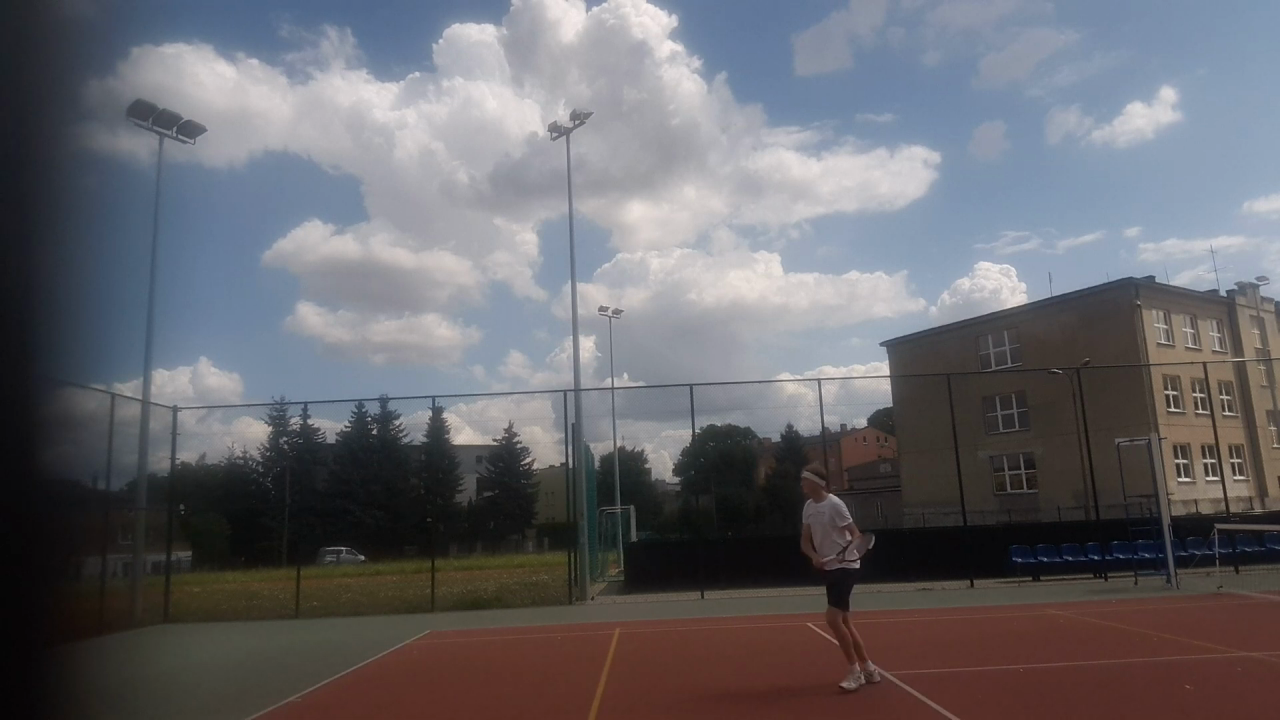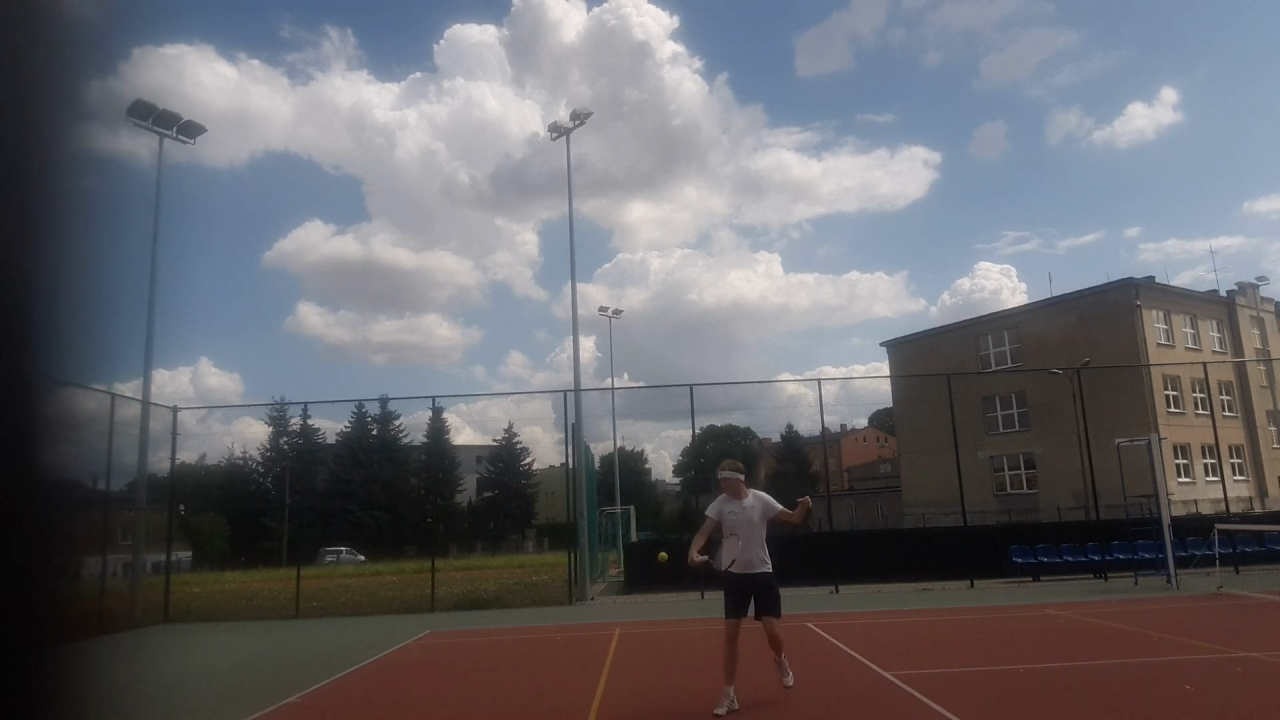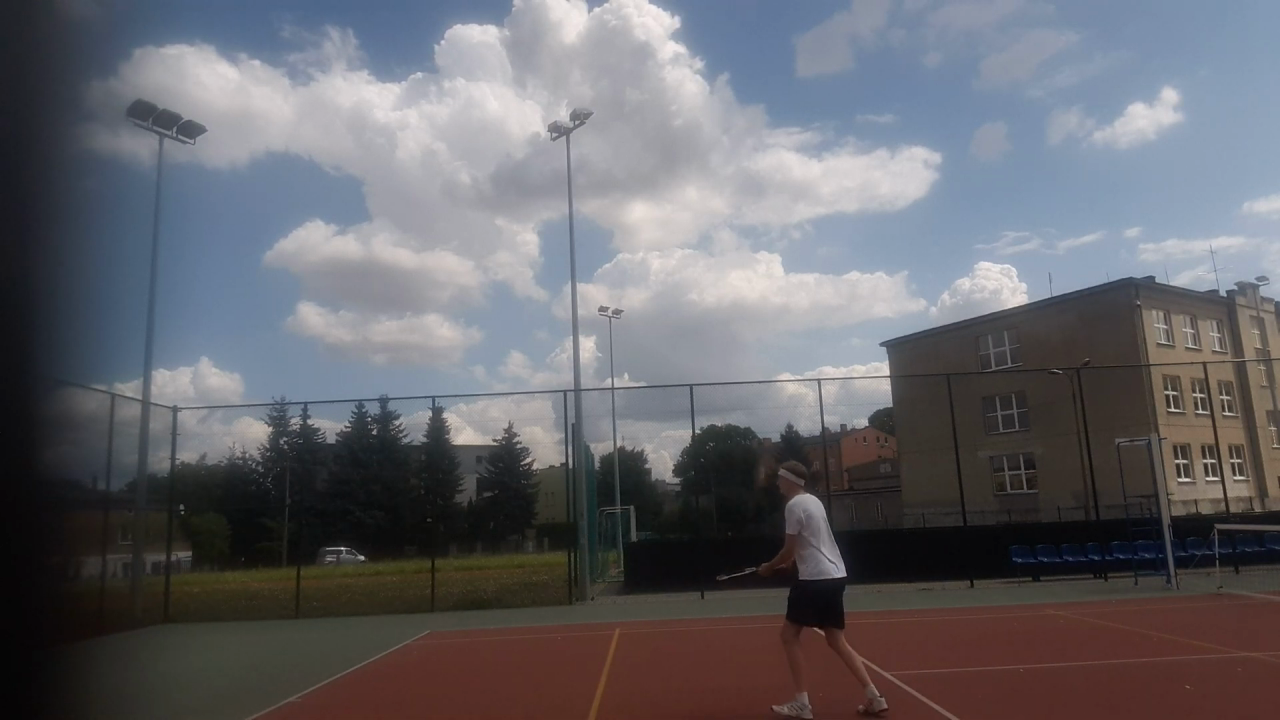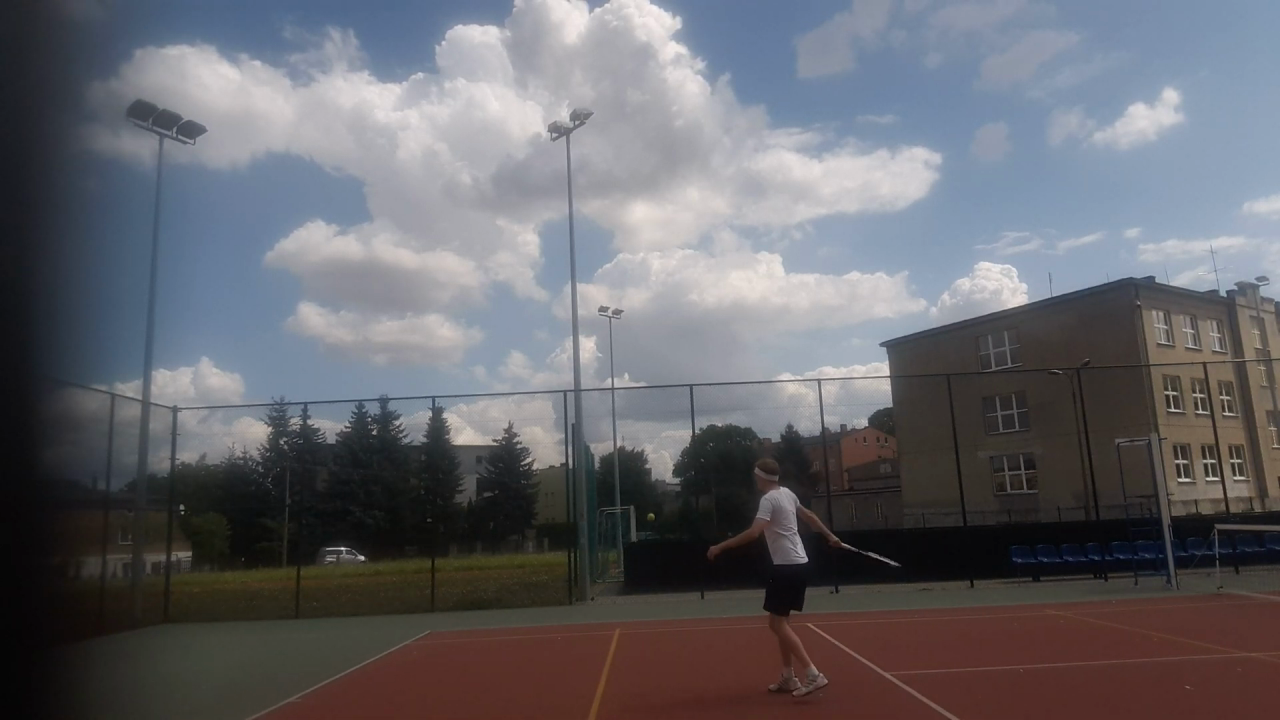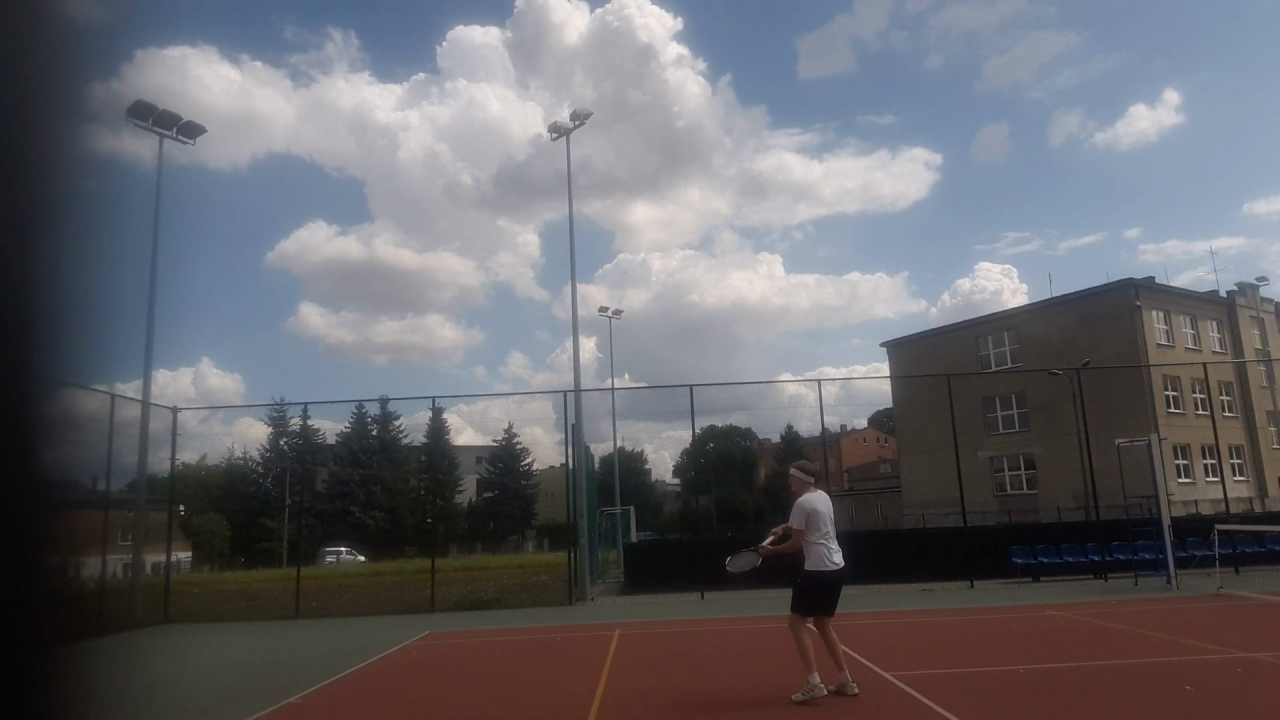
dt=1s
person 1, frame 1
left shoulder: (835, 504)
right shoulder: (808, 507)
left elbow: (855, 535)
right elbow: (805, 540)
right wrist: (814, 557)
left hip: (846, 568)
right hip: (829, 569)
left knee: (833, 619)
right knee: (843, 621)
left ankle: (855, 669)
right ankle: (868, 669)
person 1, frame 2
left shoulder: (761, 499)
right shoulder: (720, 503)
left elbow: (794, 519)
right elbow: (702, 533)
left wrist: (803, 507)
right wrist: (693, 552)
left hip: (762, 571)
right hip: (734, 575)
left knee: (772, 631)
right knee: (731, 632)
left ankle: (780, 660)
right ankle: (729, 695)
person 1, frame 3
left shoulder: (794, 505)
right shoulder: (812, 501)
left elbow: (790, 550)
left wrist: (769, 567)
right wrist: (783, 565)
left hip: (815, 580)
right hip: (835, 576)
left knee: (789, 636)
right knee: (837, 642)
right ankle: (874, 697)
person 1, frame 4
left shoulder: (769, 499)
right shoulder: (786, 494)
left elbow: (753, 533)
right elbow: (809, 516)
left wrist: (721, 547)
right wrist: (829, 535)
left hip: (786, 566)
right hip: (798, 564)
left knee: (777, 623)
right knee: (781, 621)
left ankle: (812, 674)
right ankle: (789, 678)
person 1, frame 5
left shoulder: (803, 503)
right shoulder: (822, 496)
left elbow: (796, 545)
left wrist: (771, 551)
right wrist: (784, 528)
left hip: (817, 572)
right hip: (835, 569)
left knee: (797, 624)
right knee: (823, 625)
left ankle: (813, 684)
right ankle: (846, 681)
